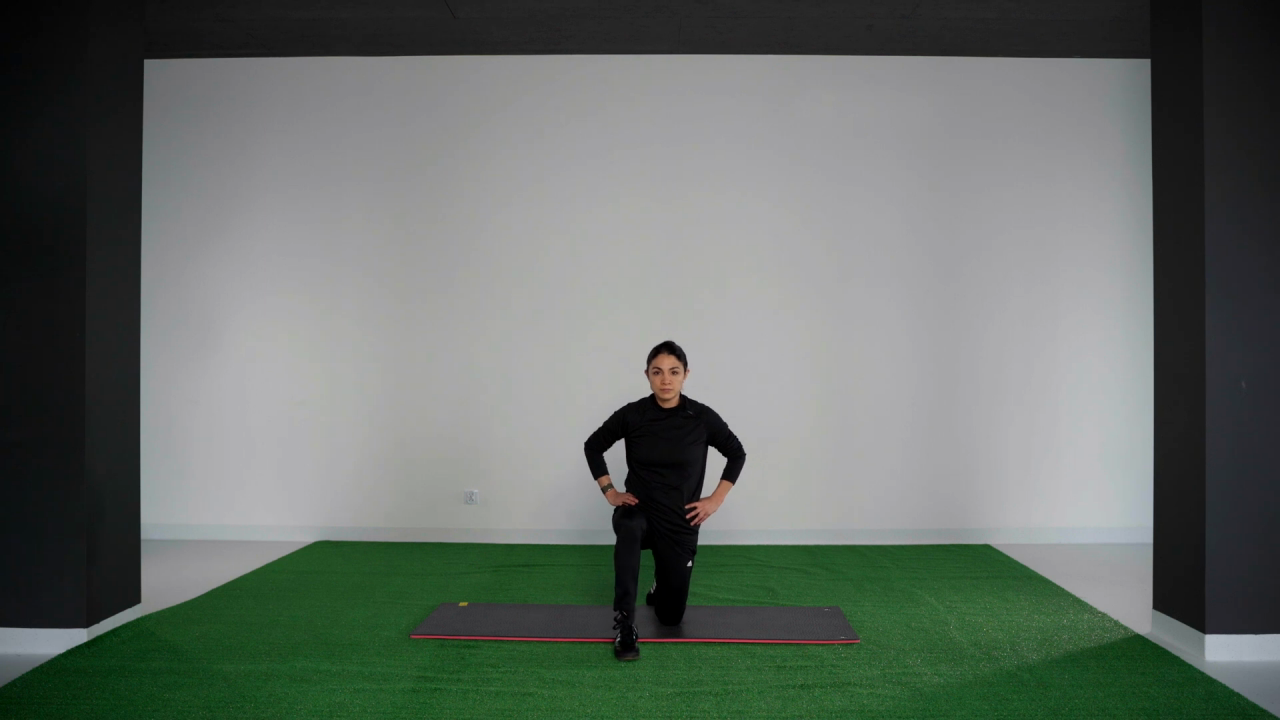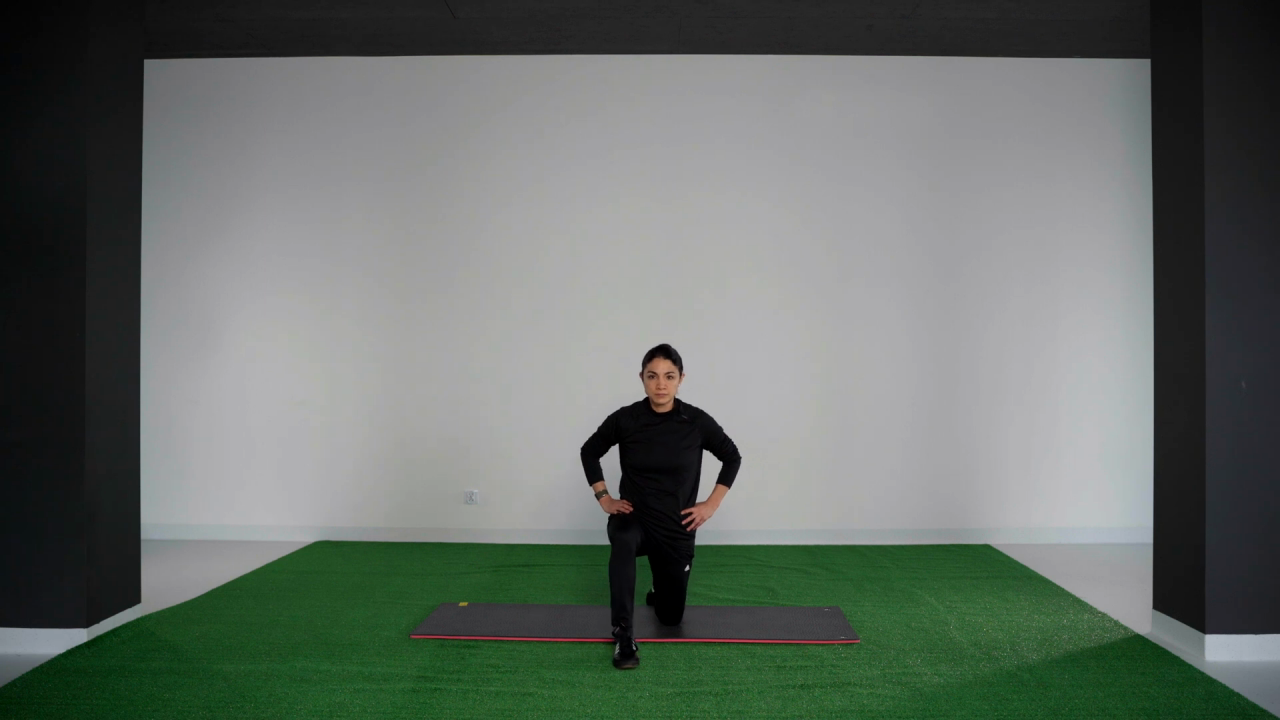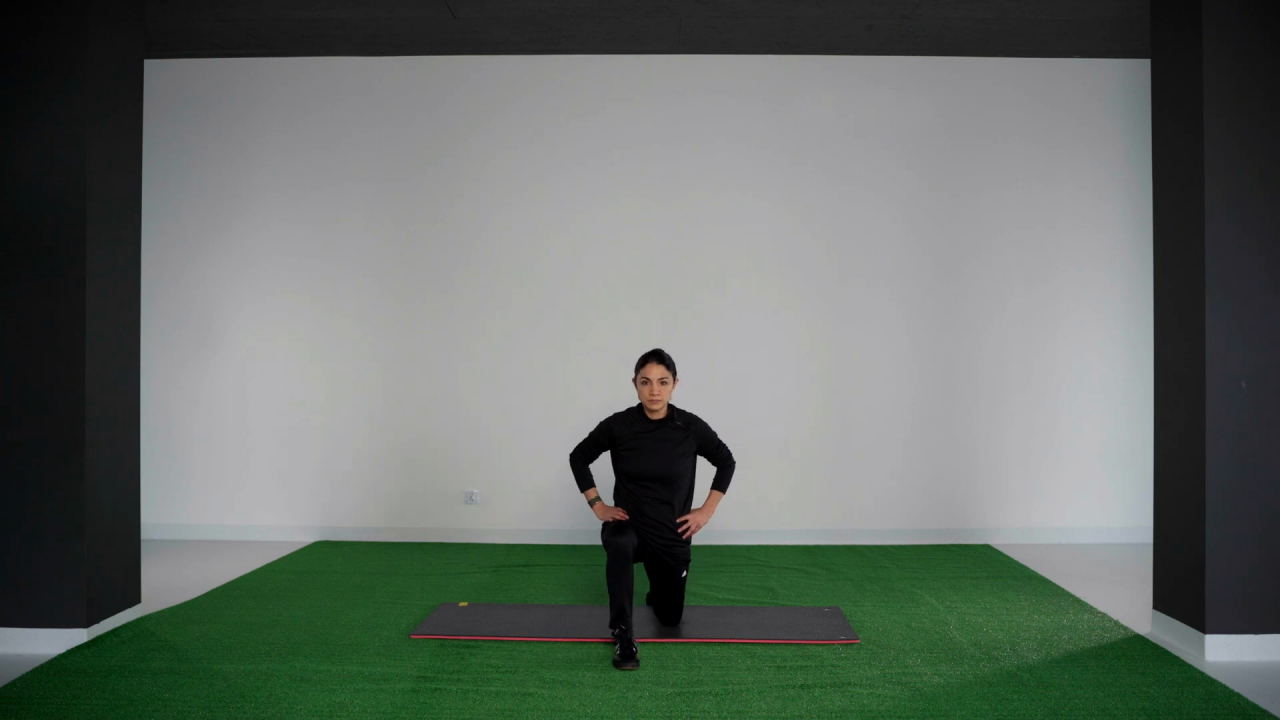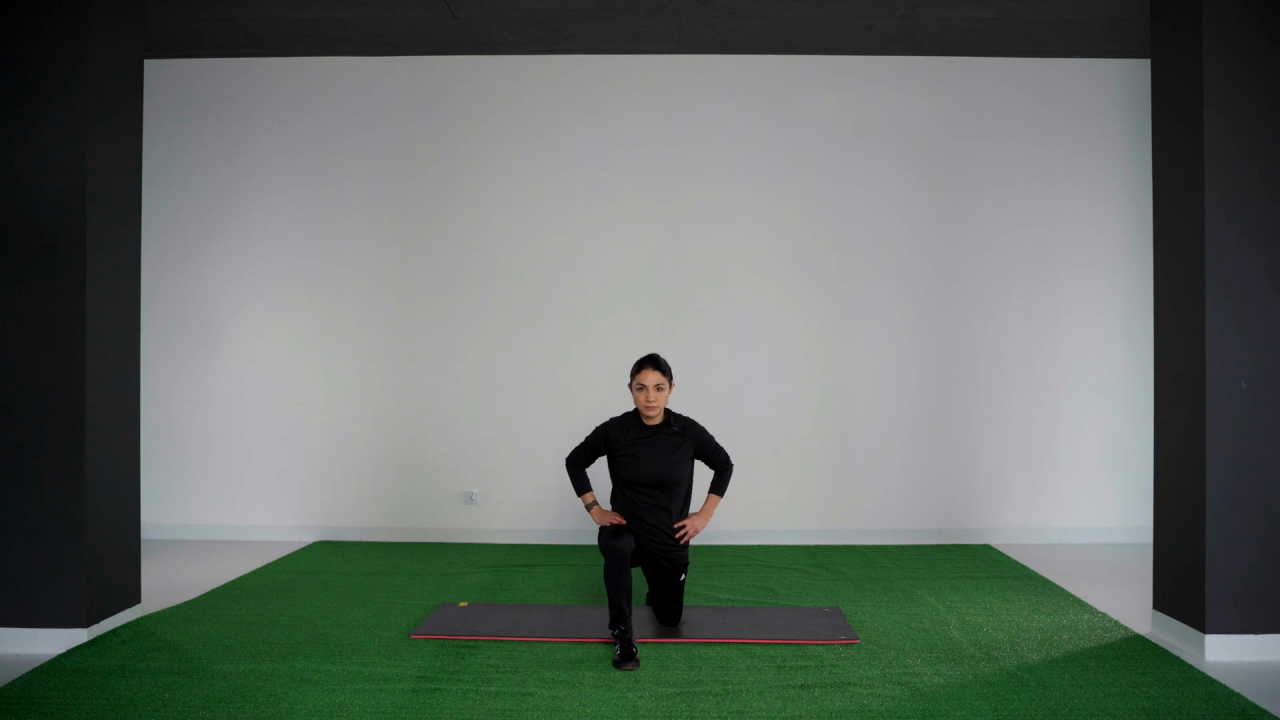
dt=0.2s
person 1, frame 1
left shoulder: (702, 417)
right shoulder: (631, 414)
left elbow: (736, 453)
right elbow: (593, 446)
left wrist: (716, 499)
right wrist: (609, 492)
left hip: (680, 522)
right hip: (637, 510)
left knee: (671, 616)
right knee: (629, 529)
left ankle: (660, 587)
right ankle: (624, 623)
person 1, frame 2
left shoulder: (697, 421)
right shoulder: (625, 419)
left elbow: (732, 456)
right elbow: (589, 452)
left wrist: (712, 504)
right wrist: (604, 498)
left hip: (676, 527)
right hip: (632, 518)
left knee: (670, 617)
right knee: (624, 539)
left ankle: (659, 590)
right ankle: (623, 633)
person 1, frame 3
left shoulder: (691, 427)
right shoulder: (617, 425)
left elbow: (726, 462)
right elbow: (579, 457)
left wrist: (707, 510)
right wrist: (597, 505)
left hip: (672, 533)
right hip: (627, 525)
left knee: (670, 617)
right knee: (620, 543)
left ankle: (657, 591)
right ankle: (622, 634)
person 1, frame 4
left shoulder: (688, 431)
right shoulder: (614, 430)
left elbow: (724, 465)
right elbow: (575, 462)
left wrist: (705, 514)
right wrist: (594, 509)
left hip: (669, 537)
right hip: (624, 529)
left knee: (669, 618)
right knee: (618, 546)
left ankle: (656, 591)
right ankle: (622, 635)
